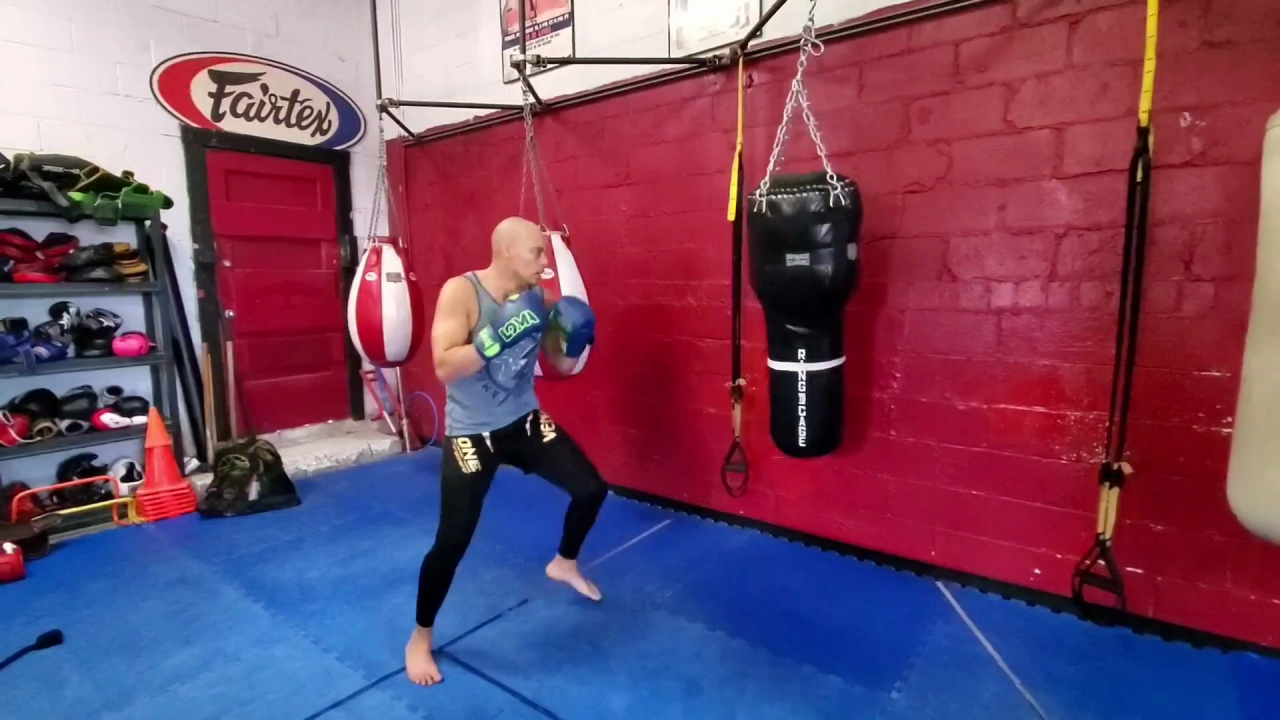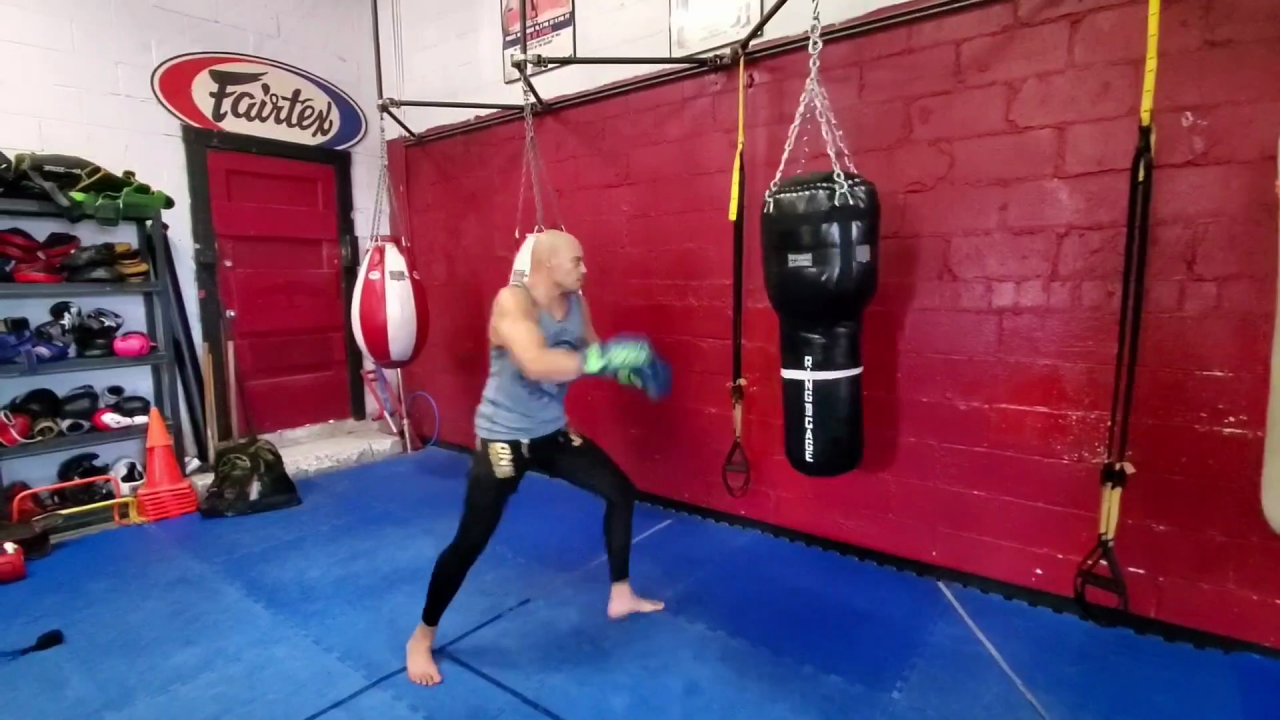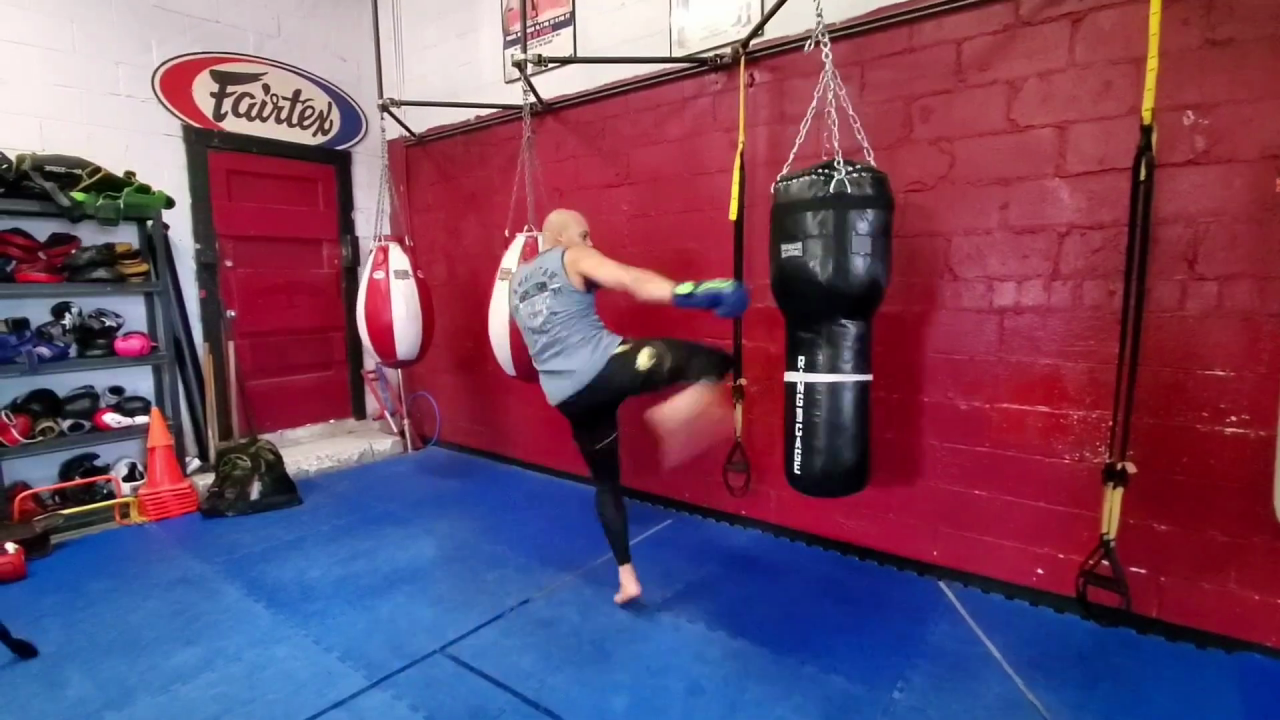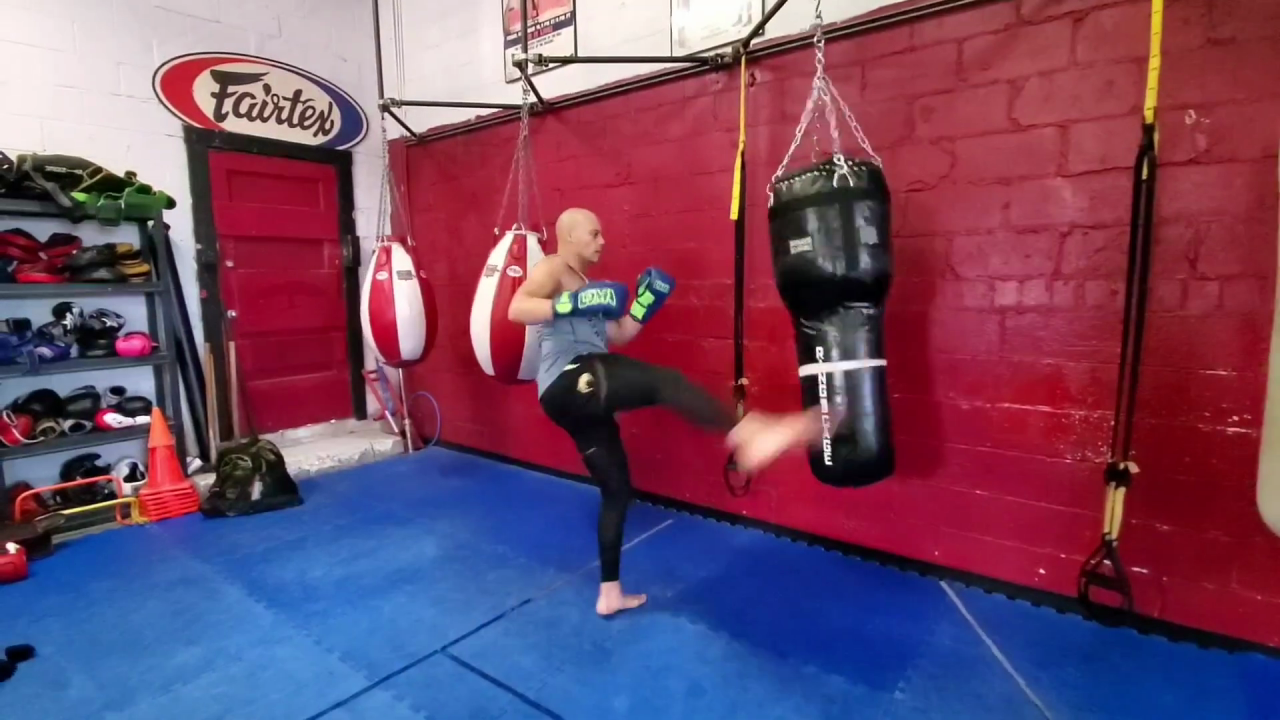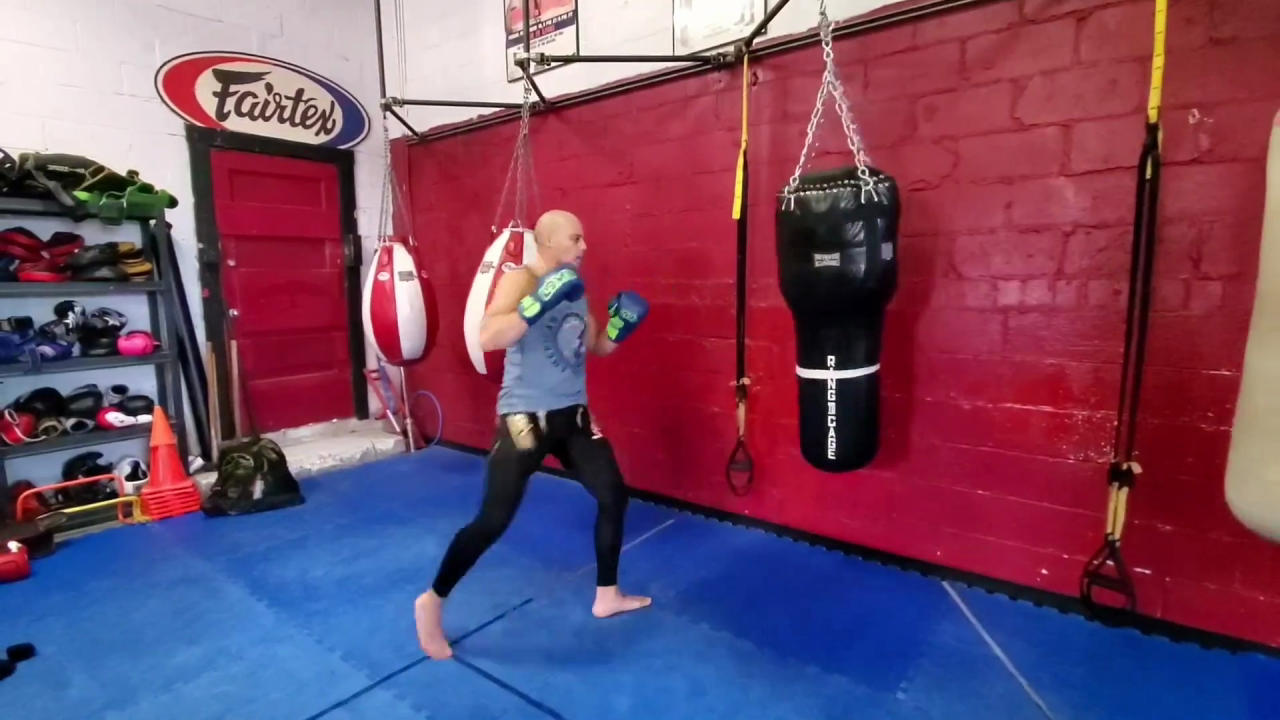
dt=0.3s
person 1, frame 1
left shoulder: (538, 297)
right shoulder: (460, 292)
left elbow: (565, 360)
right elbow: (444, 368)
left wrist: (575, 336)
right wrist: (498, 337)
left hip: (525, 421)
right hip: (471, 433)
left knee: (591, 488)
right knee: (453, 541)
left ankle: (565, 562)
right ankle: (420, 638)
person 1, frame 2
left shoulder: (575, 304)
right shoulder: (513, 301)
left elbow: (594, 352)
right elbow: (540, 366)
left wrist: (635, 371)
right wrist: (611, 358)
left hip: (553, 431)
right hip: (504, 437)
left knee: (621, 493)
right knee: (470, 542)
left ankle: (621, 595)
right ankle: (423, 636)
person 1, frame 3
left shoulder: (519, 279)
right shoulder: (576, 257)
right elbow: (635, 282)
right wrist: (699, 291)
left hip: (571, 396)
right hip: (604, 365)
left knee: (607, 481)
right knee: (705, 359)
left ankle: (627, 577)
right ankle: (687, 402)
person 1, frame 4
left shoulder: (581, 278)
right shoulder: (553, 269)
left elbow: (616, 336)
right elbow: (518, 309)
left wrist: (644, 303)
right wrist: (577, 302)
left hip: (577, 397)
right hip: (572, 380)
left knee: (617, 488)
right knee: (662, 380)
left ankle: (611, 592)
right ankle: (746, 436)
person 1, frame 5
left shoulder: (573, 288)
right shoulder: (520, 280)
left elbow: (595, 345)
right elbow: (491, 339)
left wrist: (620, 325)
right wrist: (540, 302)
left hip: (572, 414)
right hip: (525, 416)
left knee: (613, 495)
right knee: (494, 520)
left ankle: (608, 595)
right ankle: (432, 601)
